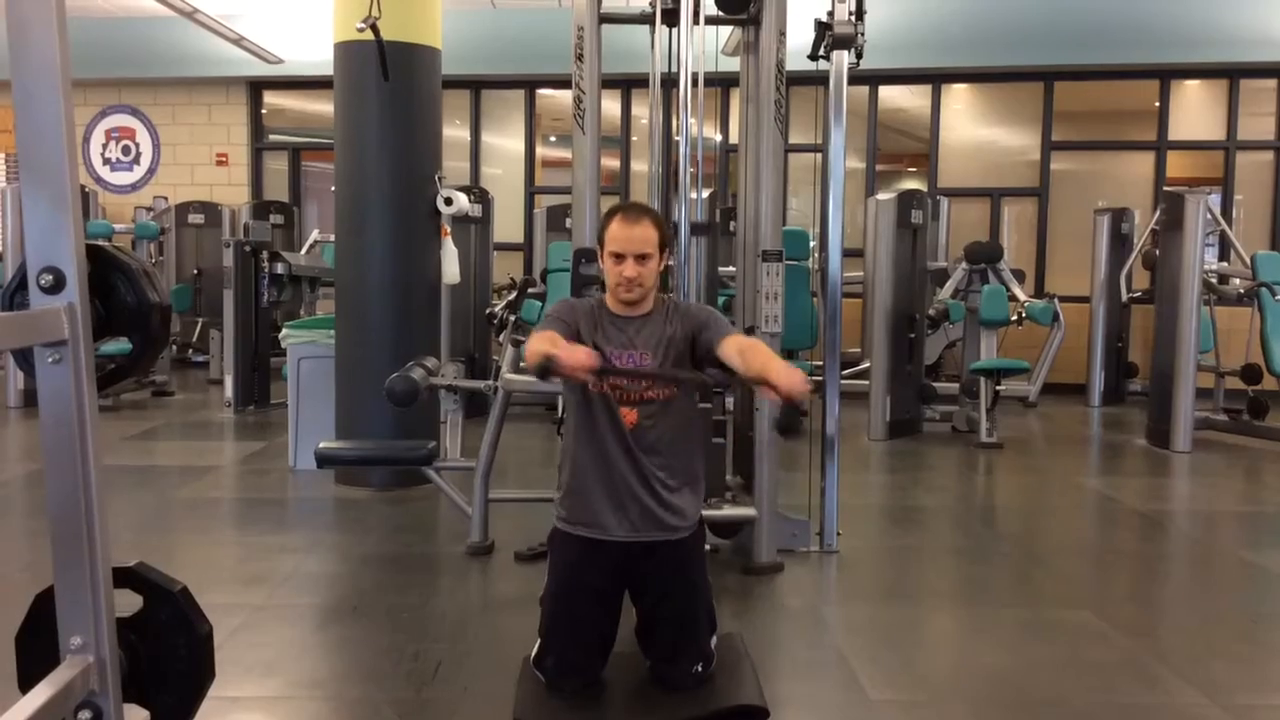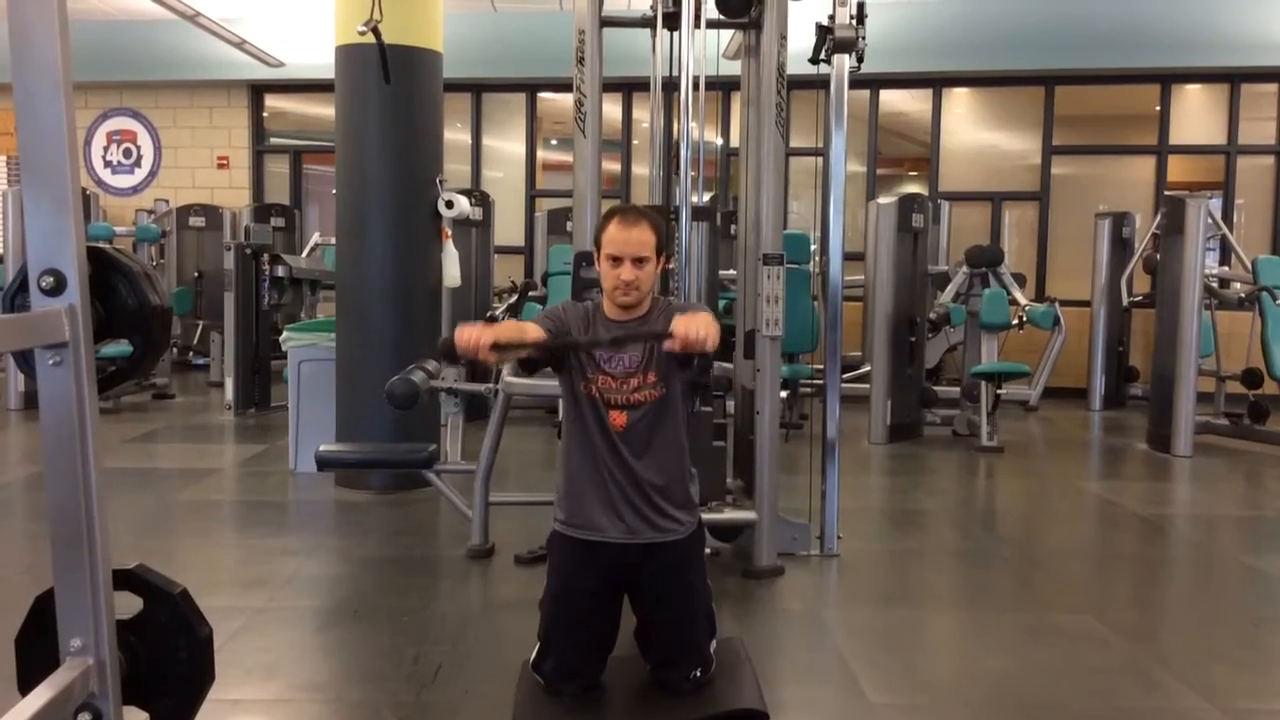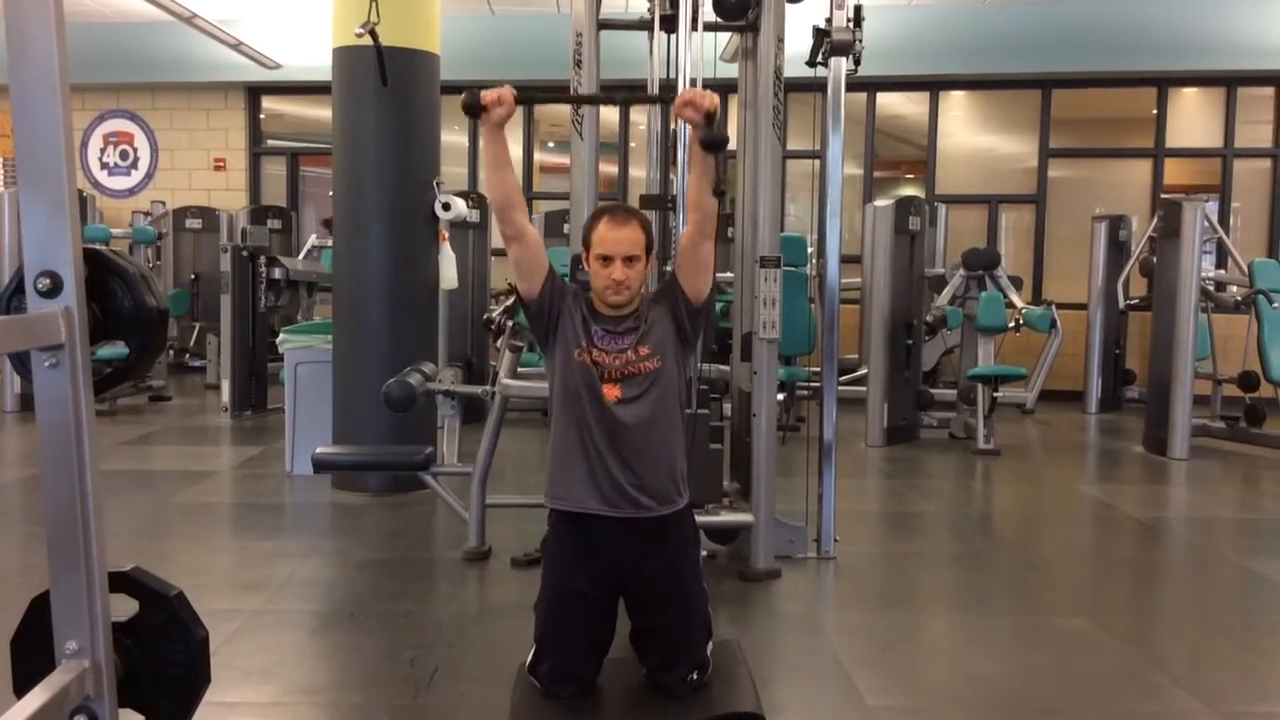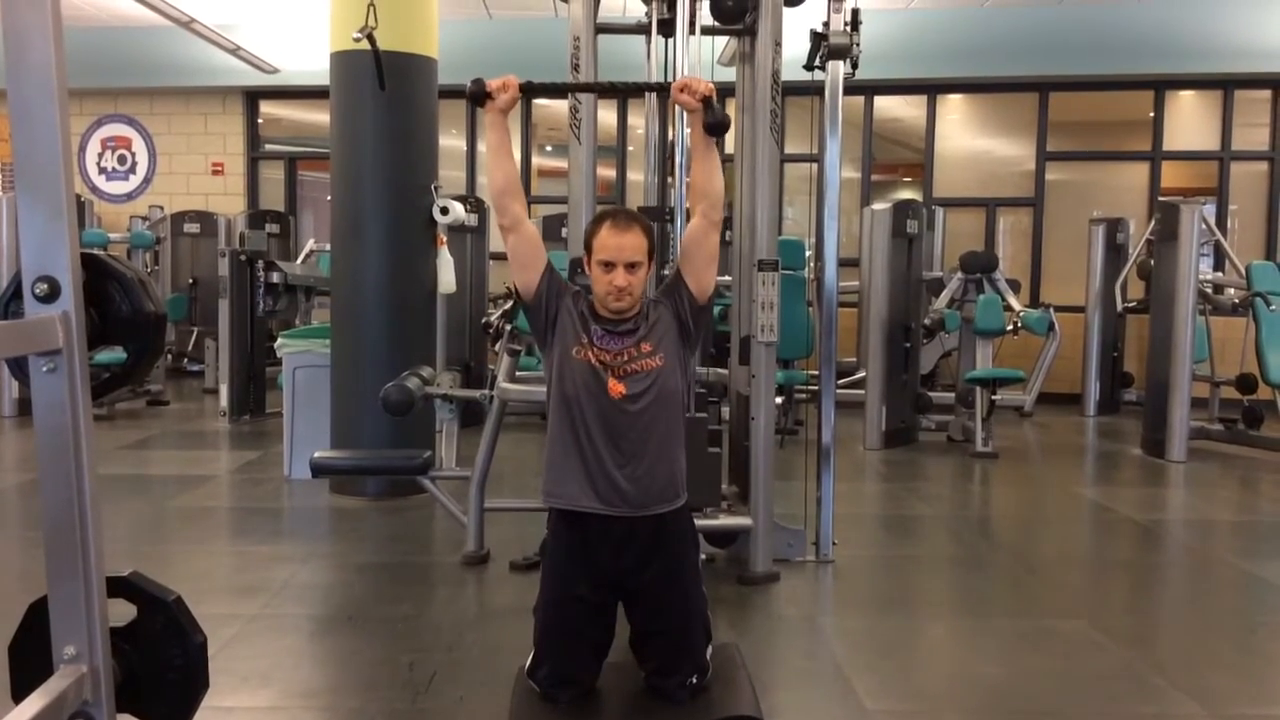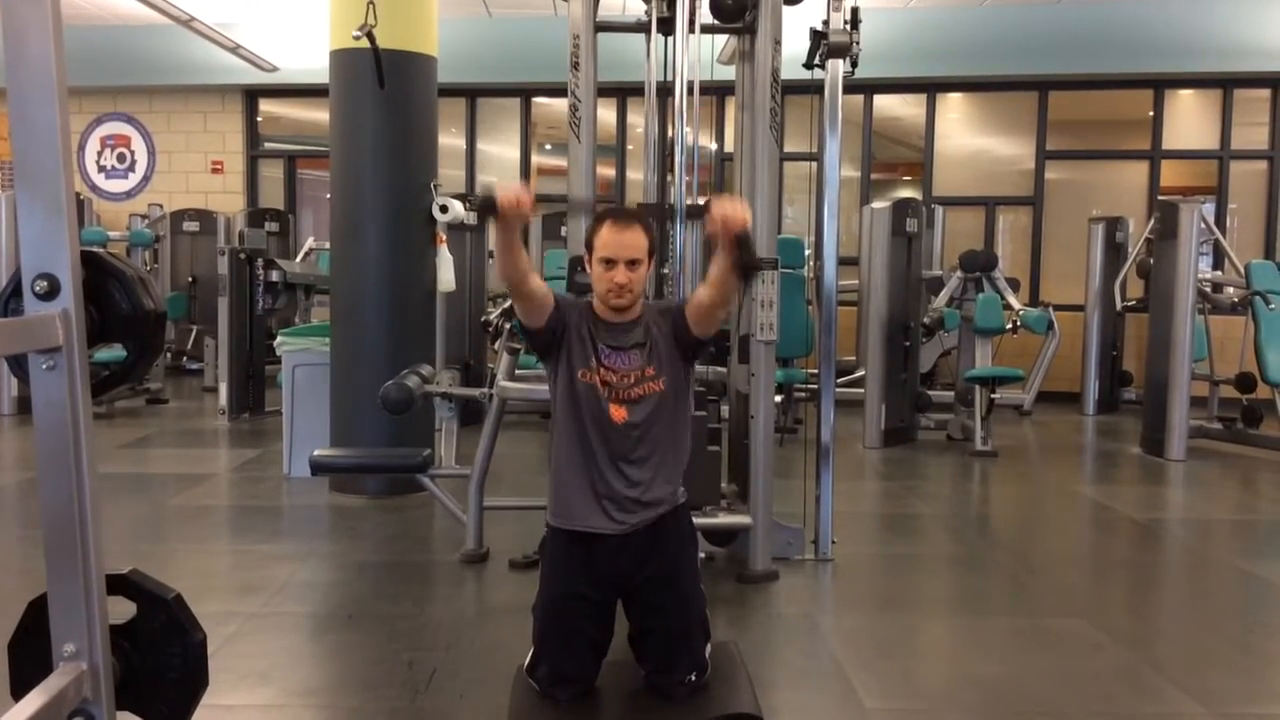
dt=0.7s
person 1, frame 1
left shoulder: (690, 321)
right shoulder: (572, 317)
left elbow: (741, 349)
right elbow: (541, 345)
left wrist: (776, 370)
right wrist: (560, 353)
left hip: (671, 529)
right hip: (586, 528)
left knee: (685, 674)
right knee: (565, 676)
left ankle: (654, 630)
right ankle: (601, 628)
person 1, frame 2
left shoulder: (673, 325)
right shoulder: (570, 324)
left elbow: (702, 326)
right elbow: (522, 334)
left wrist: (700, 329)
right wrist: (485, 335)
left hip: (668, 531)
right hip: (582, 531)
left knee: (684, 677)
right knee: (563, 678)
left ankle: (651, 633)
right ankle: (602, 632)
person 1, frame 3
left shoulder: (673, 316)
right shoulder: (559, 314)
left elbow: (702, 225)
right elbow: (513, 224)
left wrist: (702, 133)
right wrist: (493, 129)
left hip: (663, 523)
right hip: (577, 524)
left knee: (681, 676)
right knee: (561, 678)
left ankle: (651, 639)
right ankle: (588, 641)
person 1, frame 4
left shoulder: (675, 318)
right shoulder: (558, 316)
left elbow: (707, 217)
right elbow: (511, 217)
left wrist: (698, 120)
right wrist: (496, 118)
left hip: (661, 525)
right hip: (577, 525)
left knee: (681, 682)
right knee: (559, 685)
left ankle: (650, 641)
right ankle: (592, 643)
person 1, frame 5
left shoulder: (675, 329)
right shoulder: (564, 327)
left elbow: (717, 296)
right elbow: (521, 285)
left wrist: (728, 240)
right wrist: (508, 224)
left hip: (661, 528)
right hip: (577, 533)
left knee: (680, 679)
right knee: (558, 682)
left ankle: (650, 644)
right ankle: (592, 640)
